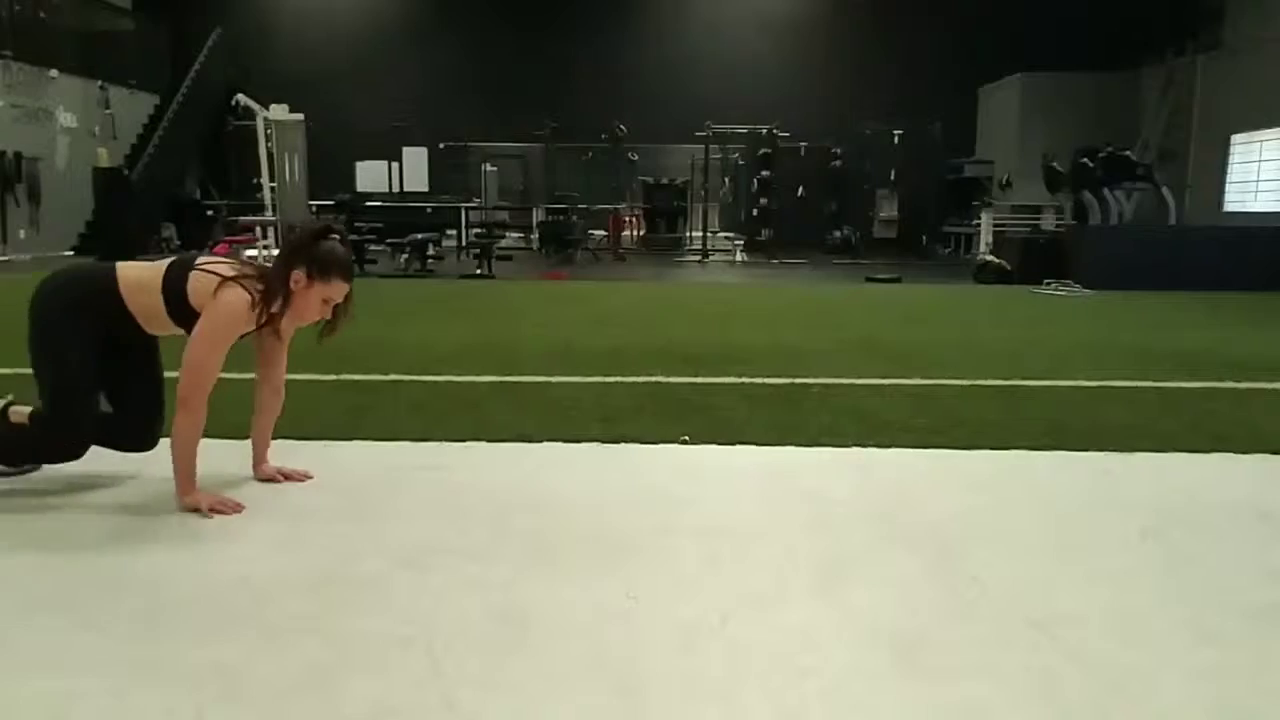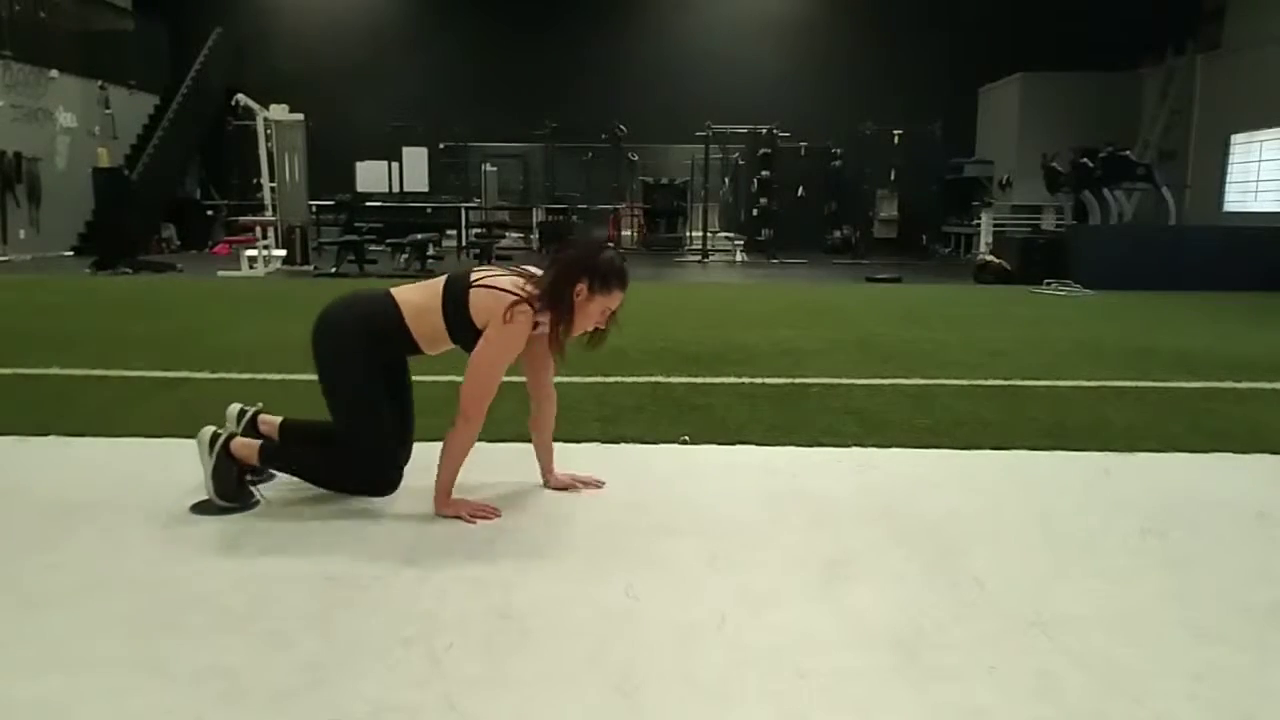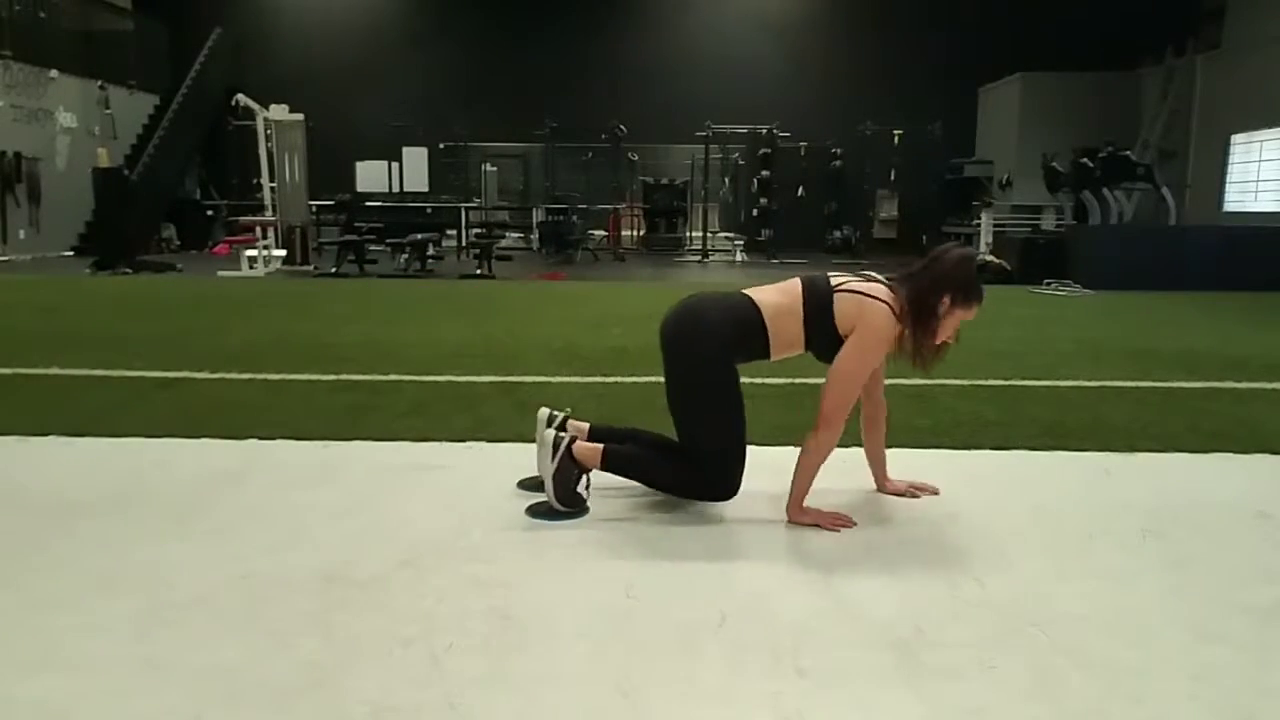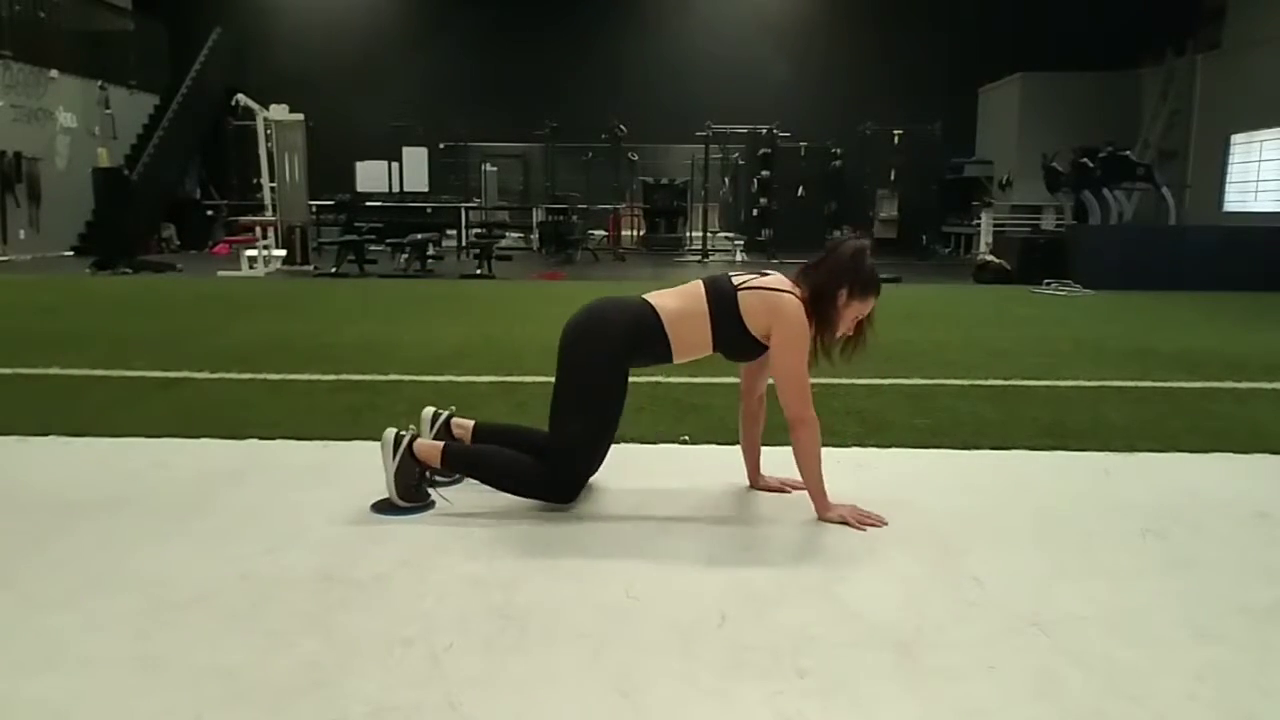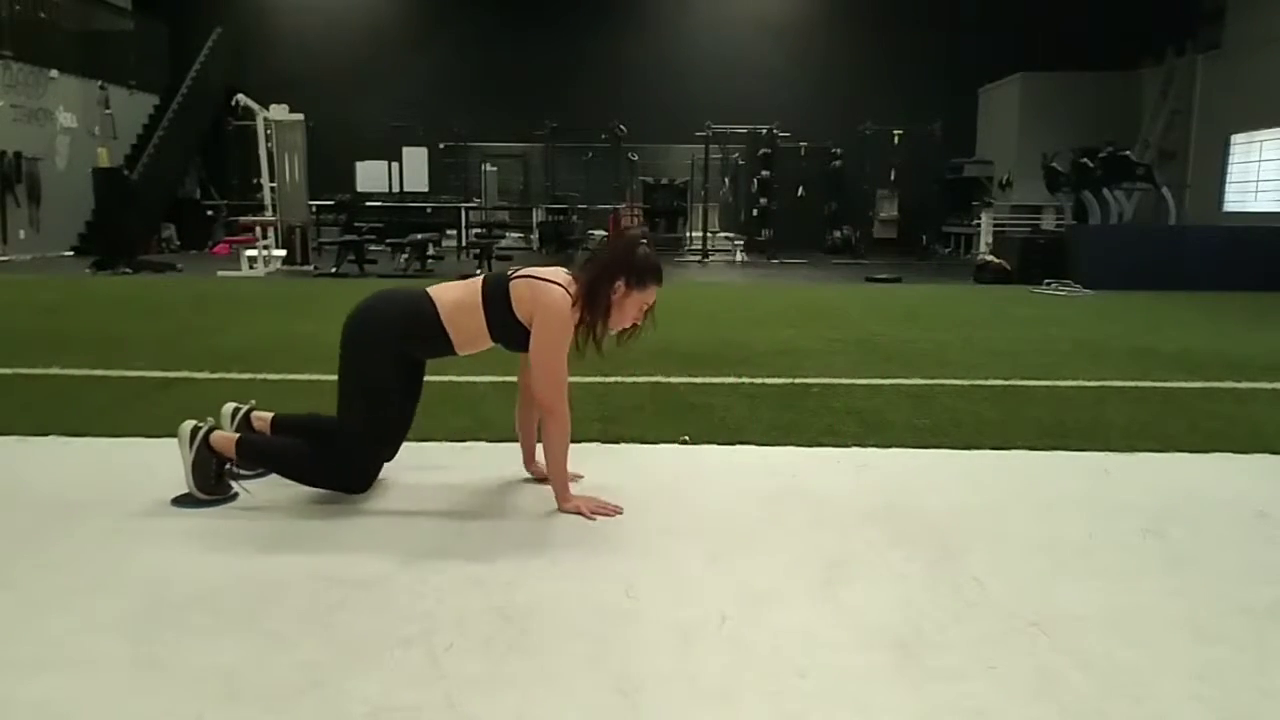
dt=1s
person 1, frame 1
left shoulder: (280, 301)
right shoulder: (234, 301)
left elbow: (271, 388)
right elbow: (190, 399)
left wrist: (261, 461)
right wrist: (187, 489)
left hip: (123, 320)
right hip: (70, 304)
left knee: (140, 434)
right knee: (69, 439)
person 1, frame 2
left shoulder: (542, 300)
right shoulder: (518, 313)
left elbow: (541, 393)
right elbow: (469, 413)
left wrist: (549, 472)
right wrist: (443, 498)
left hip: (377, 334)
right hip: (349, 334)
left knee: (388, 448)
right knee: (379, 474)
left ankle: (259, 423)
right ankle: (233, 449)
person 1, frame 3
left shoulder: (881, 301)
right shoulder: (880, 318)
left elbow: (871, 400)
right elbow: (828, 421)
left wrist: (883, 480)
right wrist: (794, 506)
left hip: (701, 324)
right hip: (703, 335)
left knee: (706, 456)
right knee: (718, 481)
left ankle: (572, 429)
right ankle: (574, 450)
person 1, frame 4
left shoulder: (777, 296)
right shoulder: (790, 312)
left elbow: (753, 393)
right elbow: (801, 418)
left wrist: (754, 470)
right wrist: (824, 505)
left hip: (606, 331)
right hip: (605, 341)
left knee: (572, 454)
right knee: (561, 482)
left ankle: (449, 427)
right ankle: (417, 449)
person 1, frame 5
left shoulder: (568, 292)
right shoulder: (554, 303)
left elbow: (531, 385)
right elbow: (550, 406)
left wrist: (531, 460)
right wrist: (567, 495)
left hip: (403, 333)
right hip: (380, 331)
left knee: (376, 442)
right knee: (353, 472)
left ankle: (254, 421)
right ankle: (210, 440)
